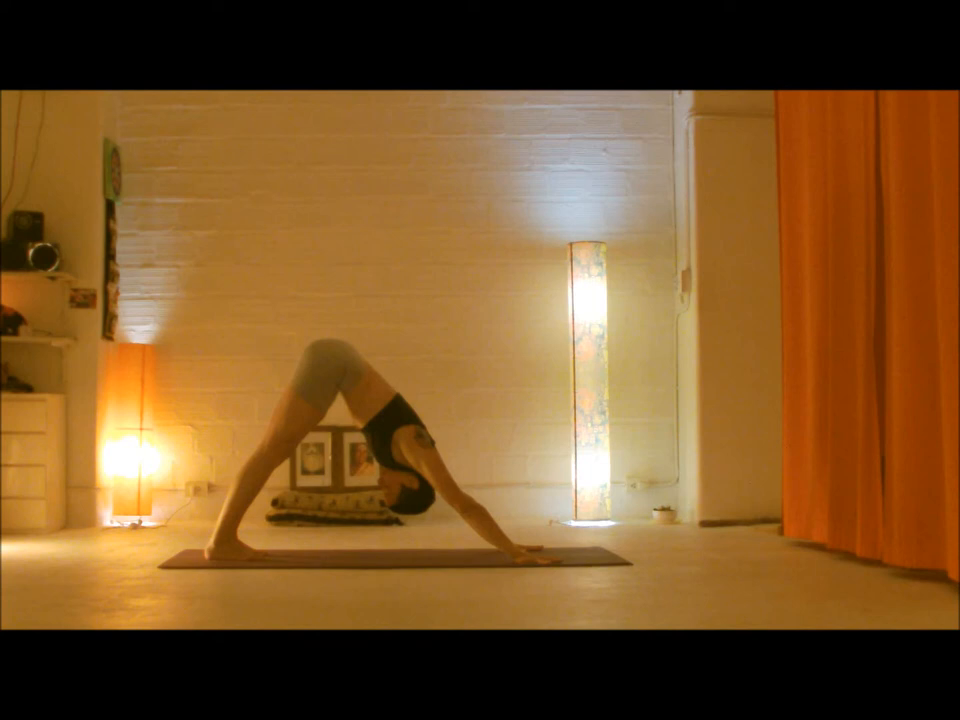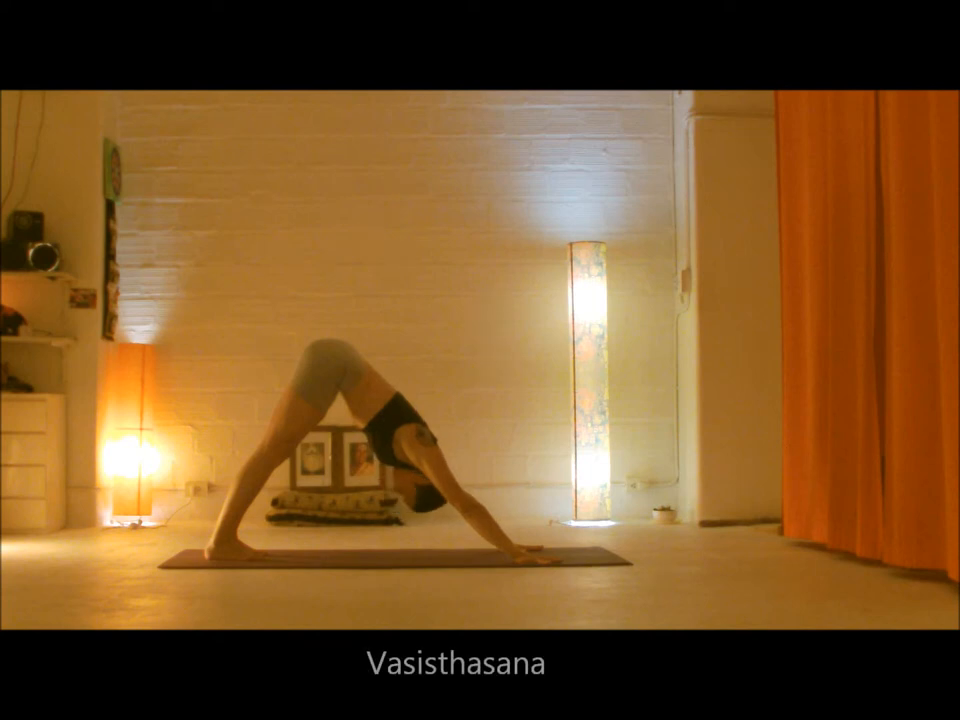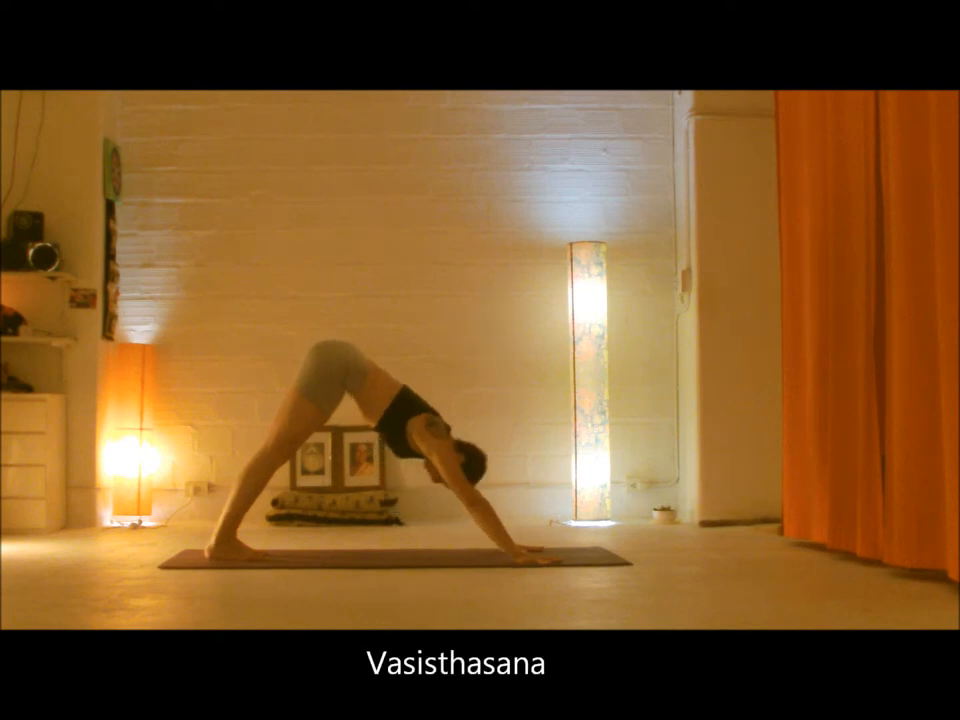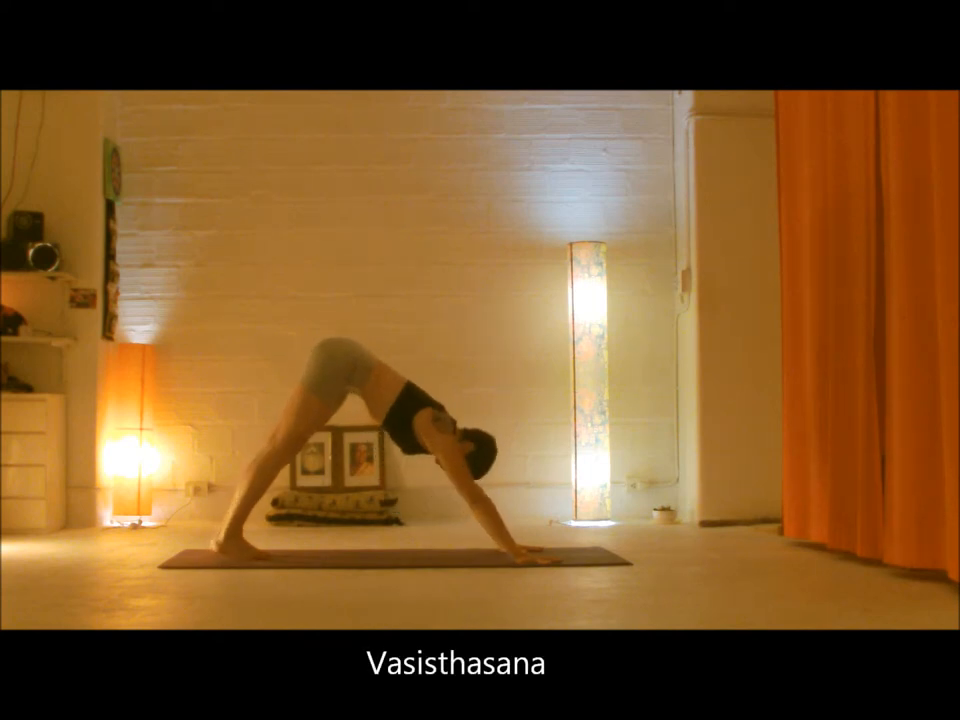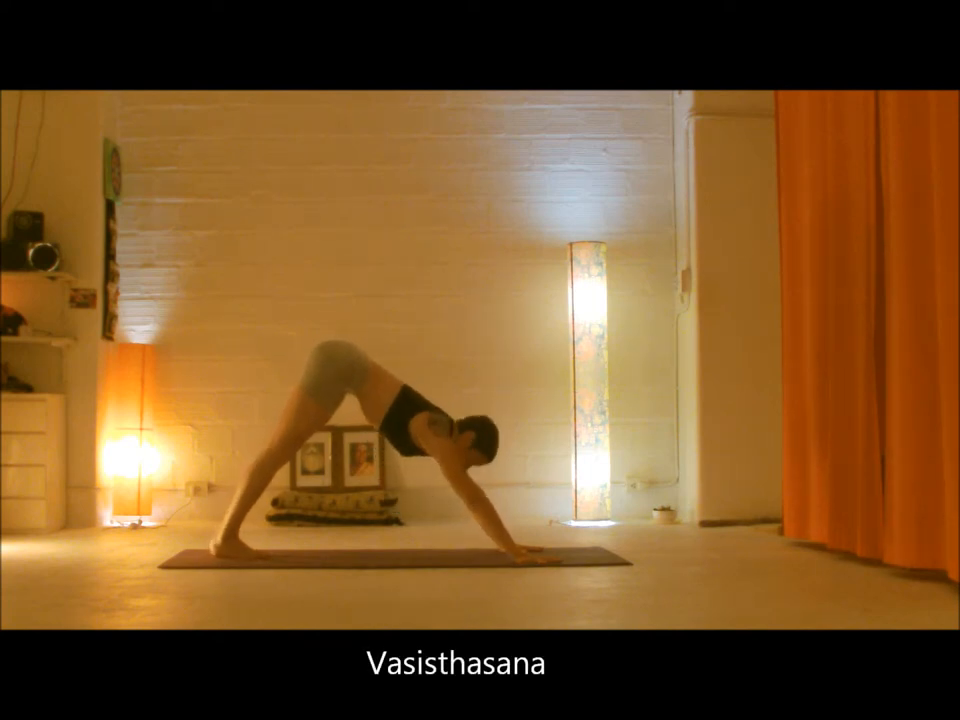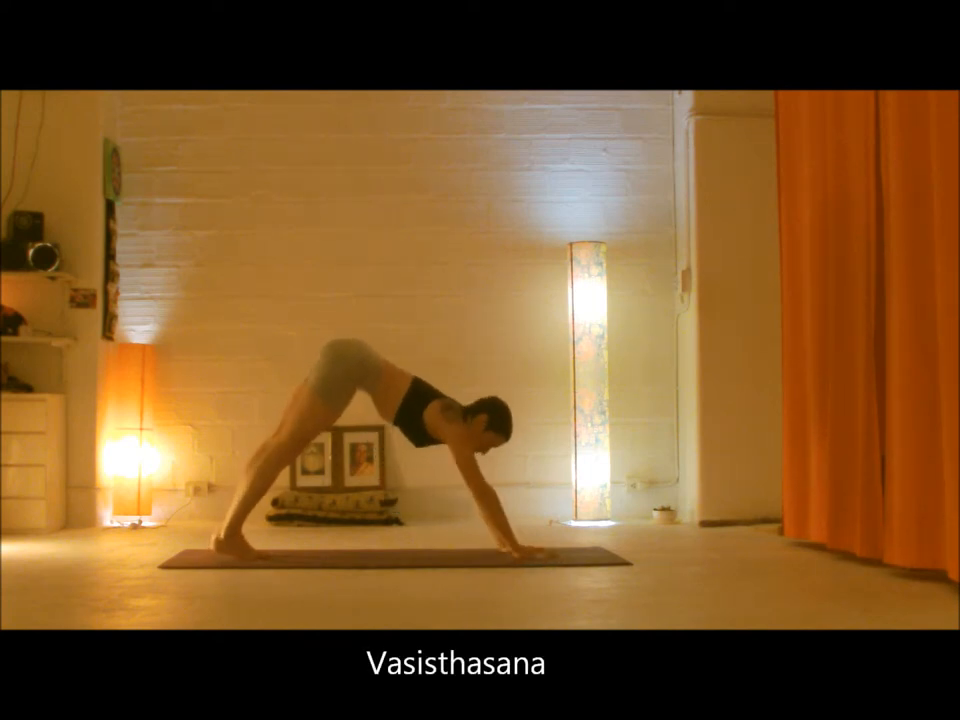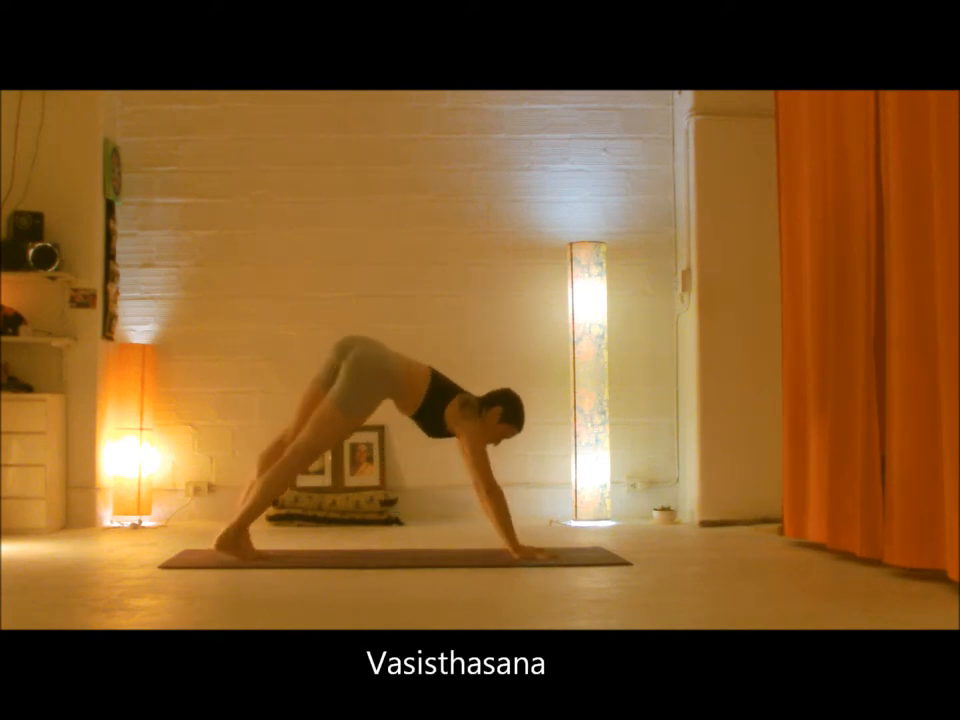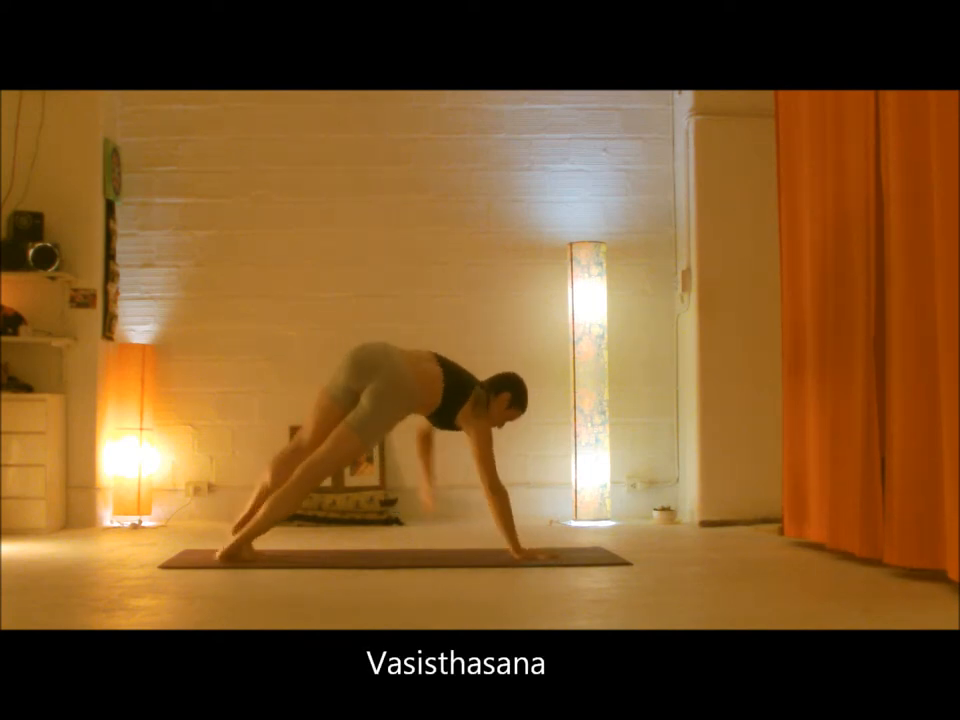
dt=0.4s
person 1, frame 1
left shoulder: (413, 450)
right shoulder: (415, 449)
left elbow: (464, 504)
right elbow: (464, 504)
left wrist: (509, 544)
right wrist: (515, 552)
left hip: (333, 364)
right hip: (332, 362)
left knee: (276, 448)
right knee: (274, 448)
left ankle: (226, 538)
right ankle: (220, 540)
person 1, frame 2
left shoulder: (416, 449)
right shoulder: (419, 446)
left elbow: (464, 502)
right elbow: (464, 504)
left wrist: (508, 543)
right wrist: (512, 551)
left hip: (332, 363)
right hip: (331, 361)
left knee: (276, 449)
right knee: (273, 448)
left ankle: (225, 538)
right ankle: (220, 540)
person 1, frame 3
left shoulder: (434, 438)
right shoulder: (432, 438)
left elbow: (472, 499)
right elbow: (471, 498)
left wrist: (510, 544)
right wrist: (515, 551)
left hip: (338, 368)
right hip: (334, 363)
left knee: (281, 448)
right knee: (277, 448)
left ankle: (226, 537)
right ankle: (220, 540)
person 1, frame 4
left shoulder: (442, 434)
right shoulder: (440, 434)
left elbow: (474, 496)
right elbow: (474, 496)
left wrist: (508, 543)
right wrist: (515, 551)
left hip: (344, 365)
right hip: (340, 359)
left knee: (281, 443)
right knee: (285, 446)
left ankle: (230, 533)
right ankle: (229, 534)
person 1, frame 5
left shoulder: (447, 435)
right shoulder: (438, 435)
left elbow: (473, 497)
right elbow: (471, 497)
left wrist: (504, 541)
right wrist: (514, 549)
left hip: (339, 365)
right hip: (336, 362)
left knee: (281, 447)
right knee: (280, 448)
left ankle: (228, 534)
right ankle: (226, 537)
person 1, frame 6
left shoulder: (457, 424)
right shoulder: (455, 426)
left elbow: (478, 489)
right elbow: (480, 489)
left wrist: (501, 539)
right wrist: (515, 546)
left hip: (344, 357)
right hip: (349, 362)
left knee: (282, 440)
right knee: (285, 448)
left ankle: (231, 530)
right ankle: (228, 534)
person 1, frame 7
left shoulder: (462, 410)
right shoulder: (471, 420)
left elbow: (480, 484)
right elbow: (489, 488)
left wrist: (506, 536)
right wrist: (515, 547)
left hip: (354, 350)
right hip: (370, 370)
left knee: (291, 439)
right knee: (299, 454)
left ankle: (238, 527)
right ankle: (231, 534)
person 1, frame 8
left shoulder: (458, 383)
right shoulder: (478, 415)
left elbow: (424, 430)
right elbow: (493, 487)
left wrist: (427, 478)
right wrist: (517, 548)
left hip: (366, 356)
right hip: (390, 389)
left knee: (303, 447)
right knee: (311, 471)
left ankle: (242, 525)
right ankle: (237, 543)
